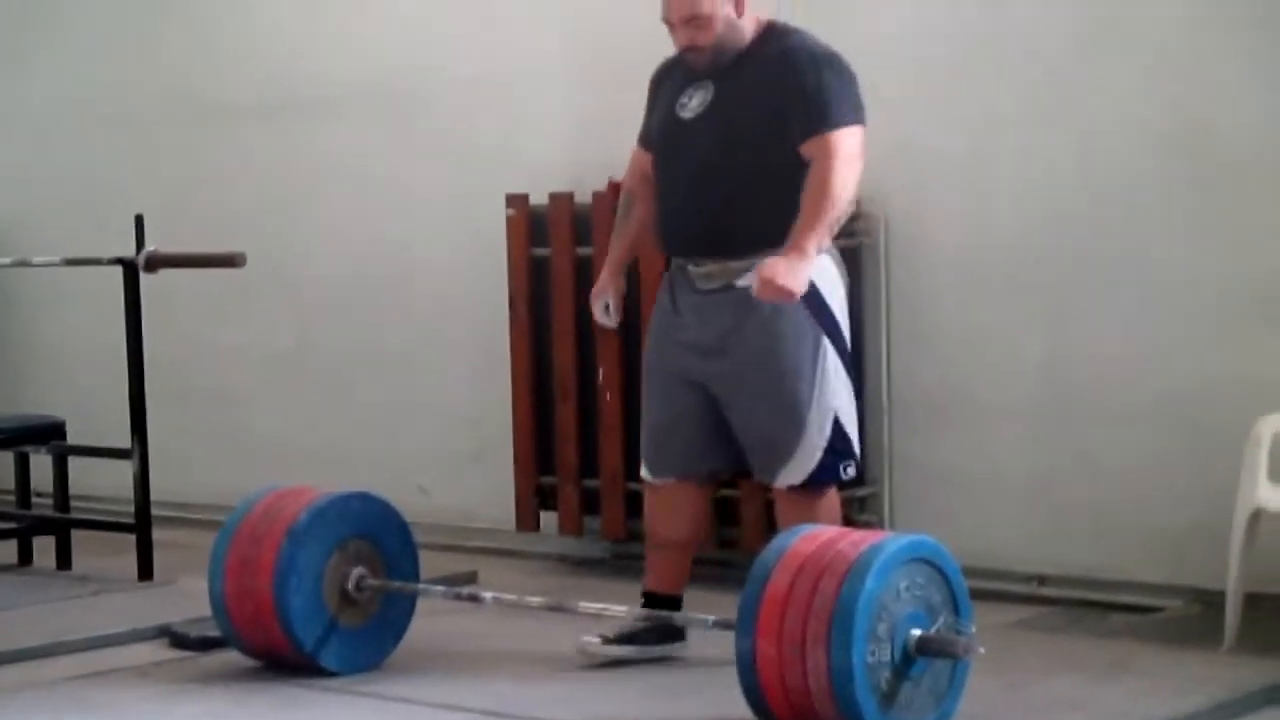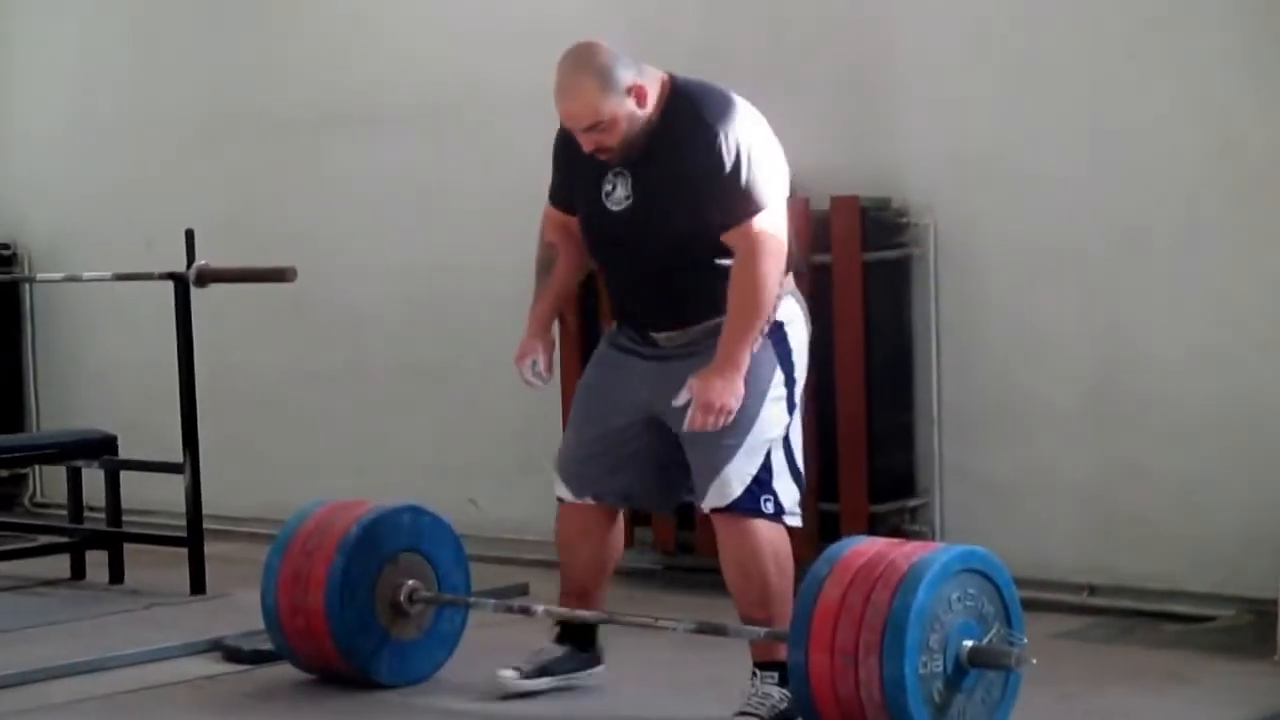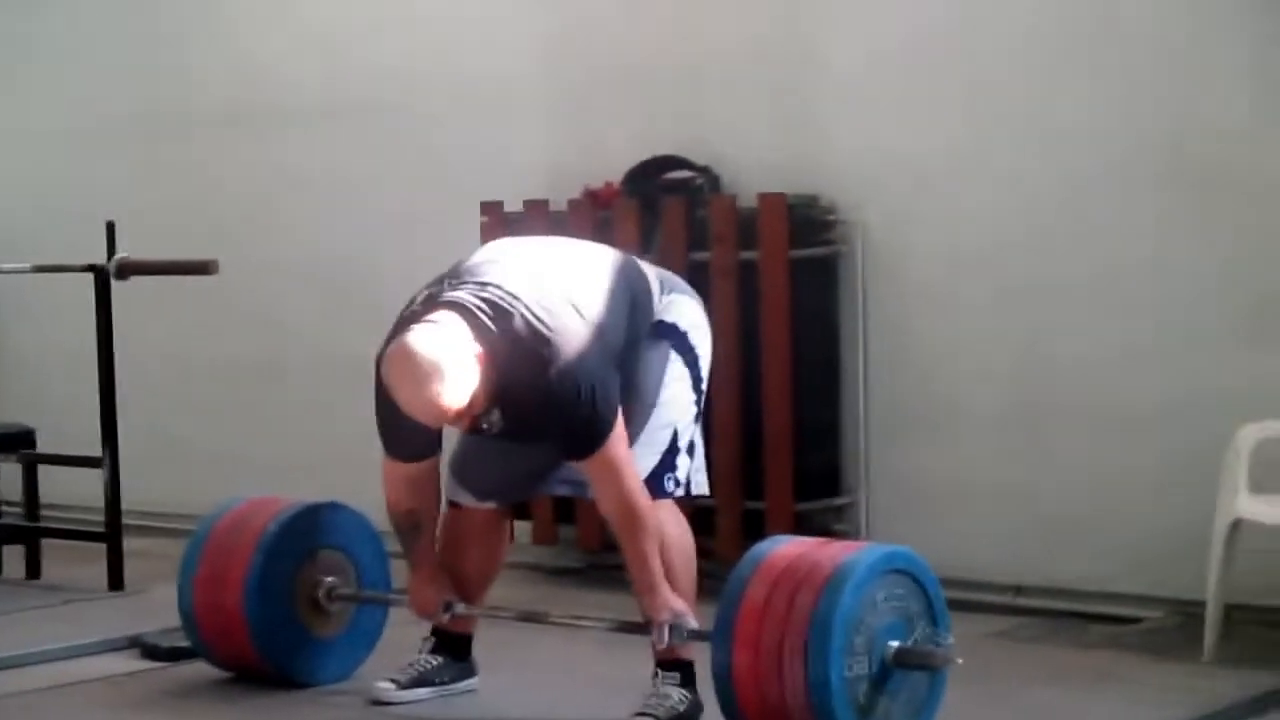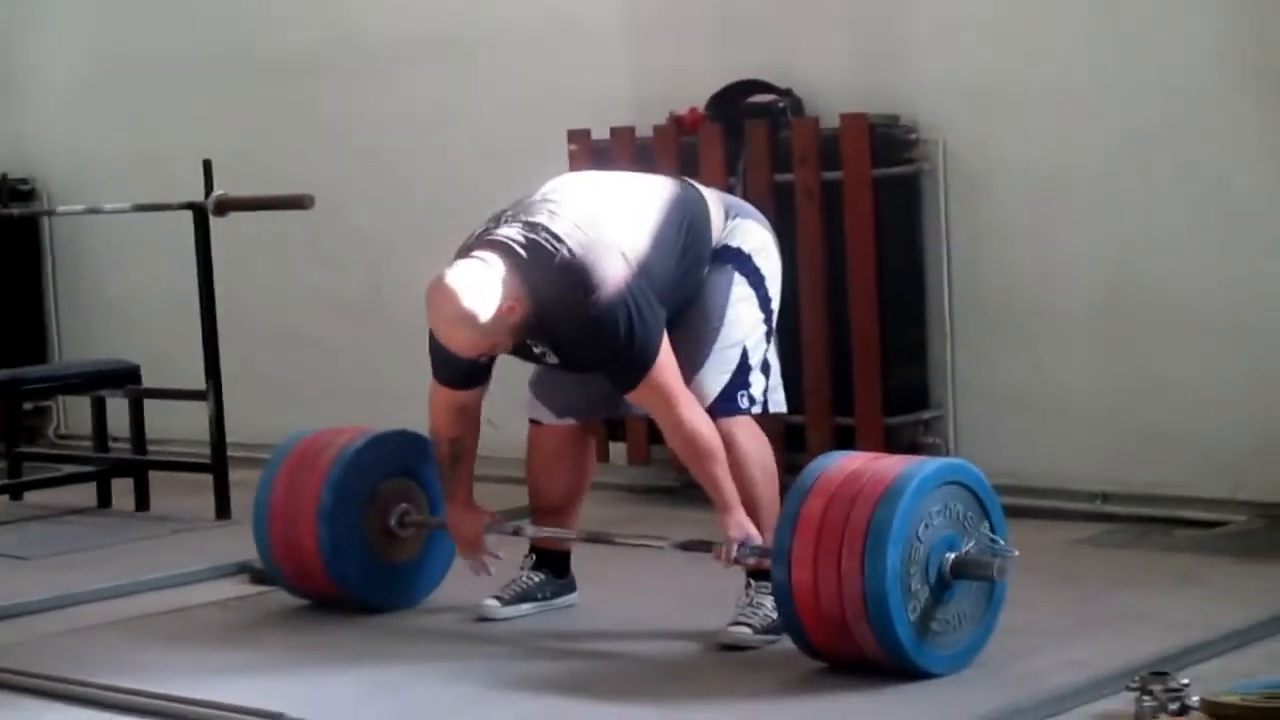
dt=1s
person 1, frame 1
left shoulder: (802, 65)
right shoulder: (672, 79)
left elbow: (838, 161)
right elbow: (645, 176)
left wrist: (801, 255)
right wrist: (614, 264)
left hip: (775, 292)
right hip: (686, 294)
left knee: (799, 466)
right knee: (670, 465)
right ankle: (661, 614)
person 1, frame 2
left shoulder: (719, 130)
right shoulder: (578, 143)
left elbow: (763, 251)
right elbow: (564, 233)
left wrist: (729, 368)
right wrist: (539, 325)
left hip: (733, 337)
right hip: (635, 341)
left knee: (738, 501)
right knee: (583, 487)
right ankle: (576, 640)
person 1, frame 3
left shoulder: (560, 363)
right shoulder: (404, 371)
left elbow: (616, 487)
right elbow: (408, 481)
left wrist: (654, 590)
right wrist: (425, 572)
left knee: (648, 488)
right knee: (473, 491)
left ankle: (675, 679)
right ankle: (450, 652)
person 1, frame 4
left shoulder: (599, 300)
right shoulder: (464, 303)
left elbow: (672, 409)
right elbow: (454, 408)
left wrist: (729, 511)
right wrist: (459, 505)
left hip: (723, 248)
left knee: (722, 410)
right knee: (554, 411)
left ankle: (768, 586)
right ankle: (550, 568)
